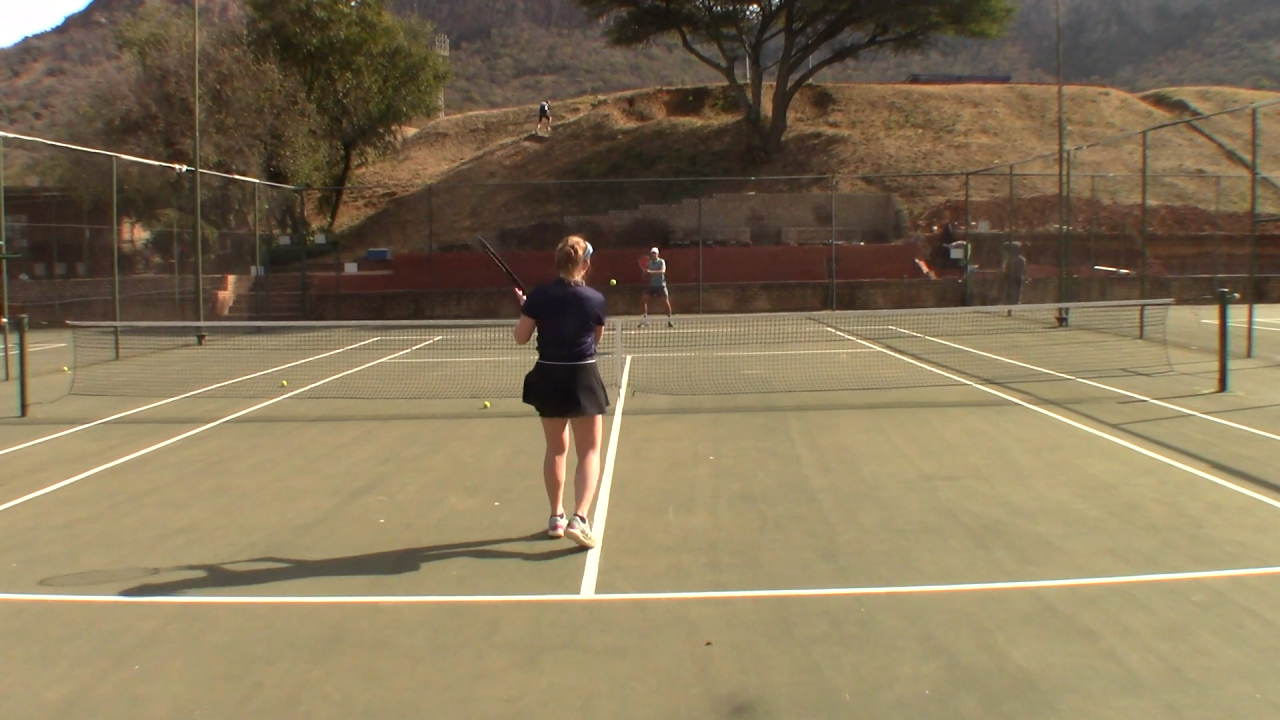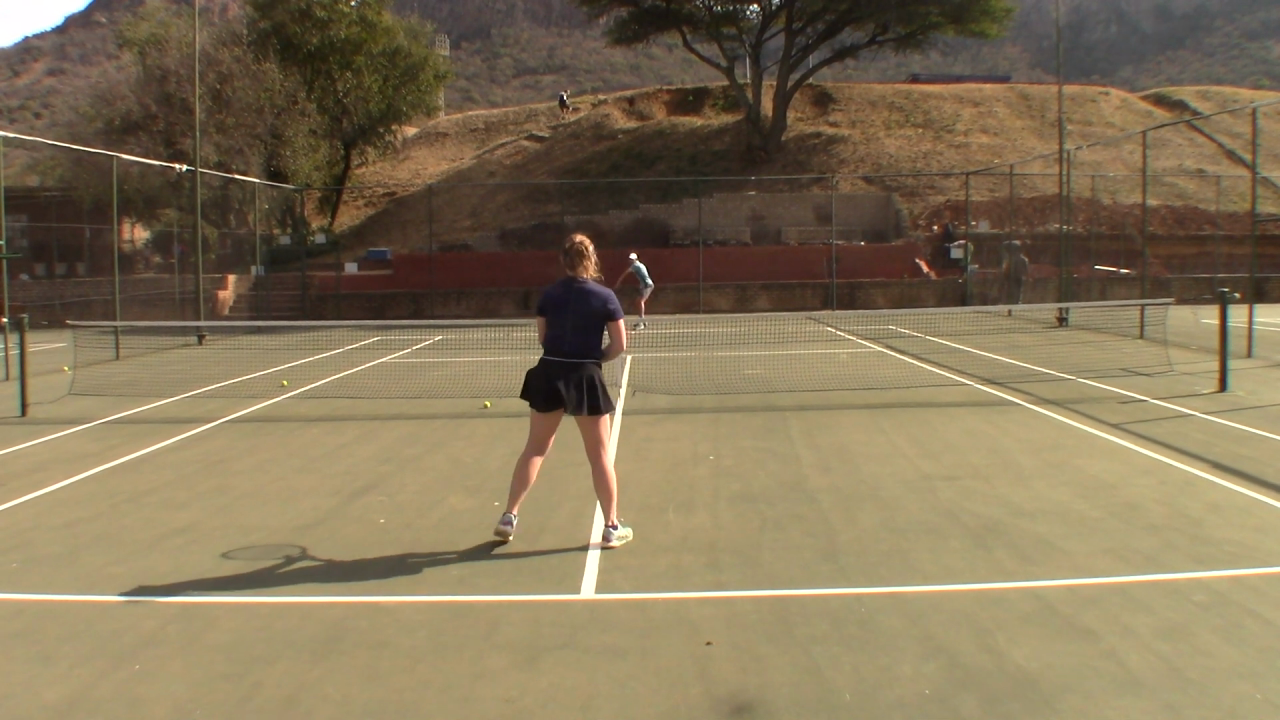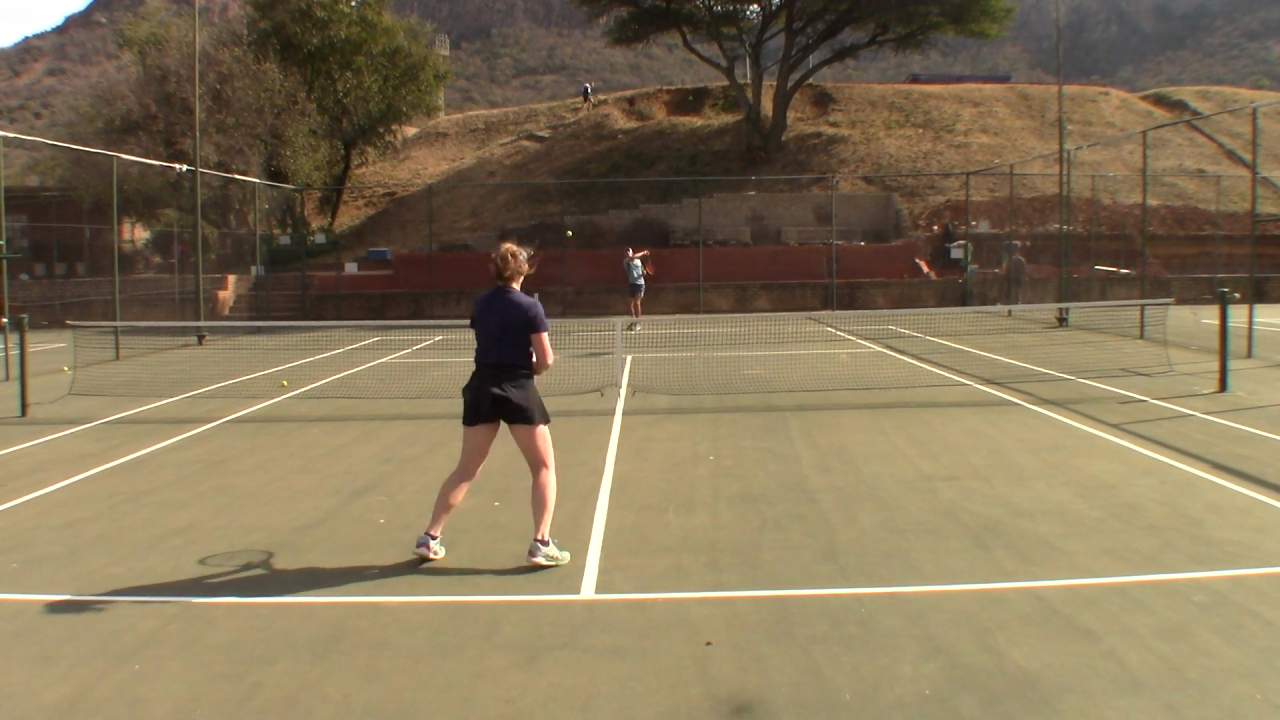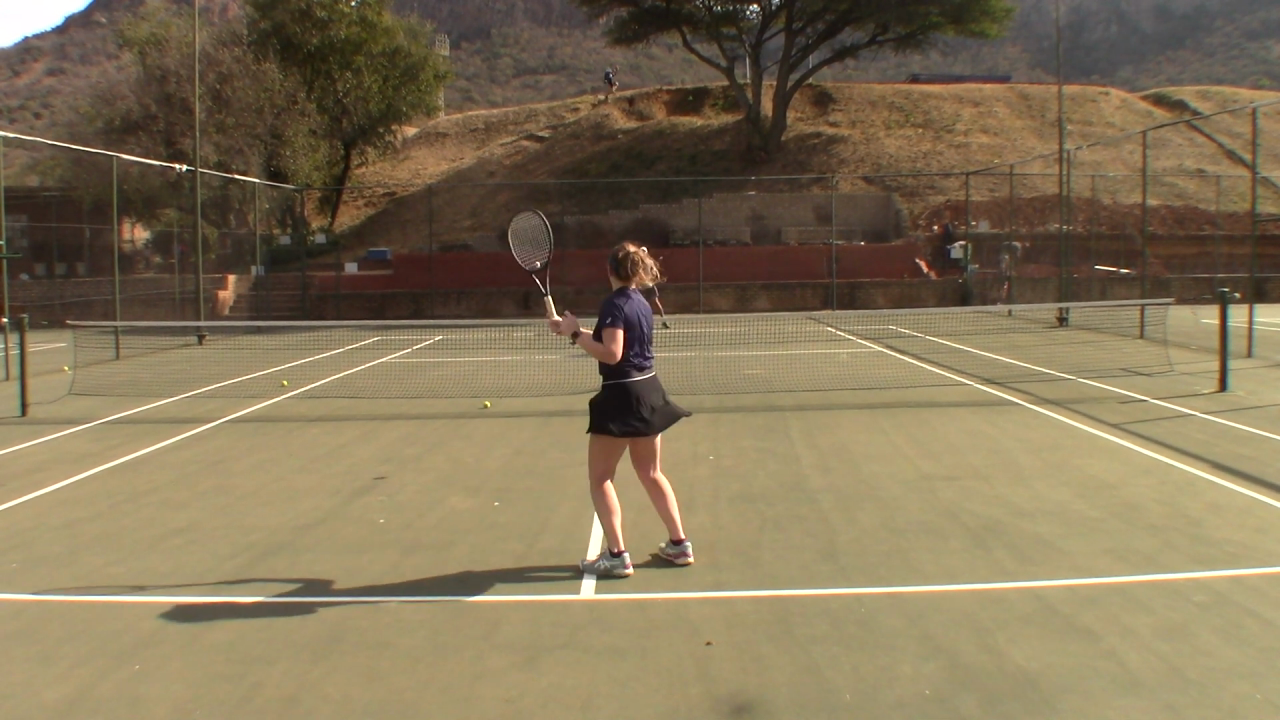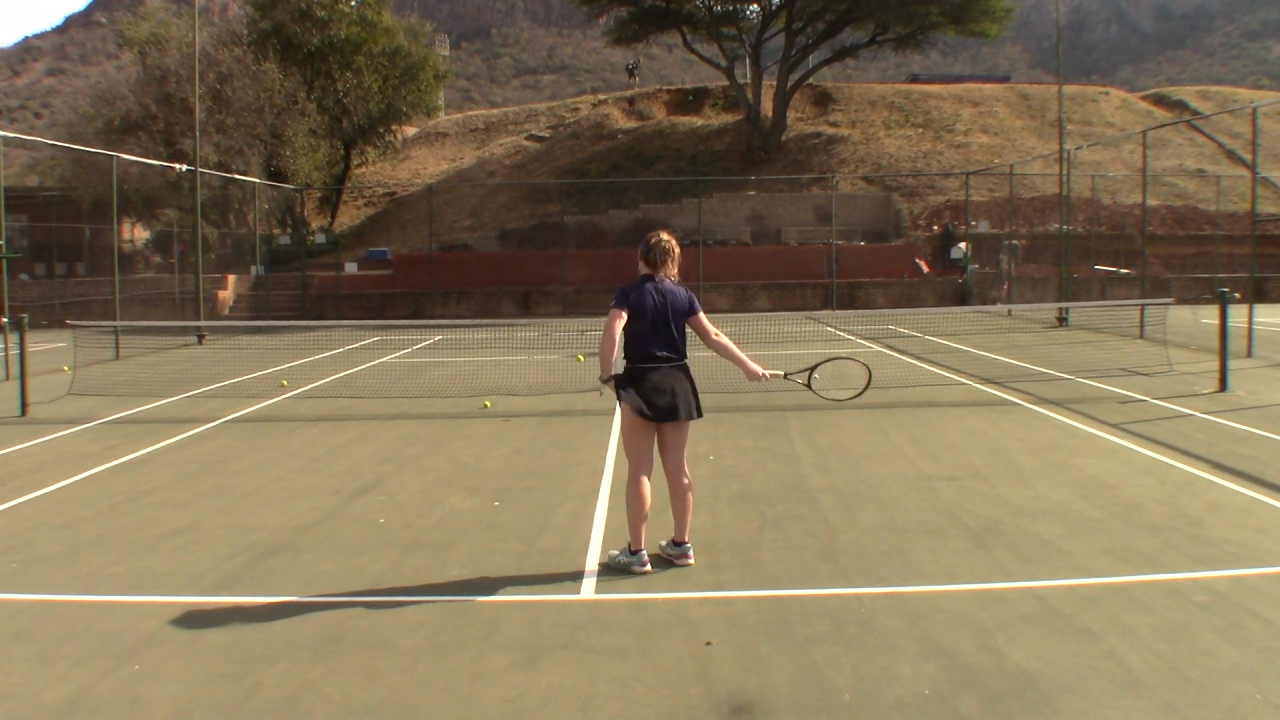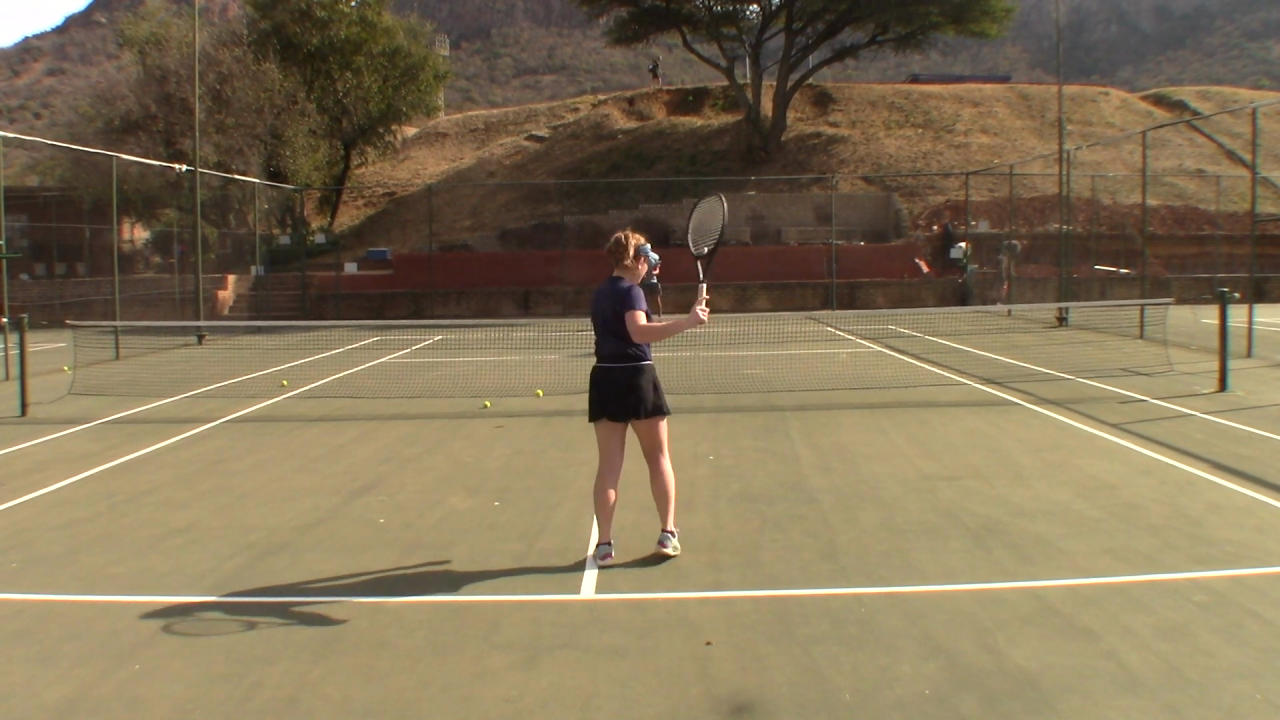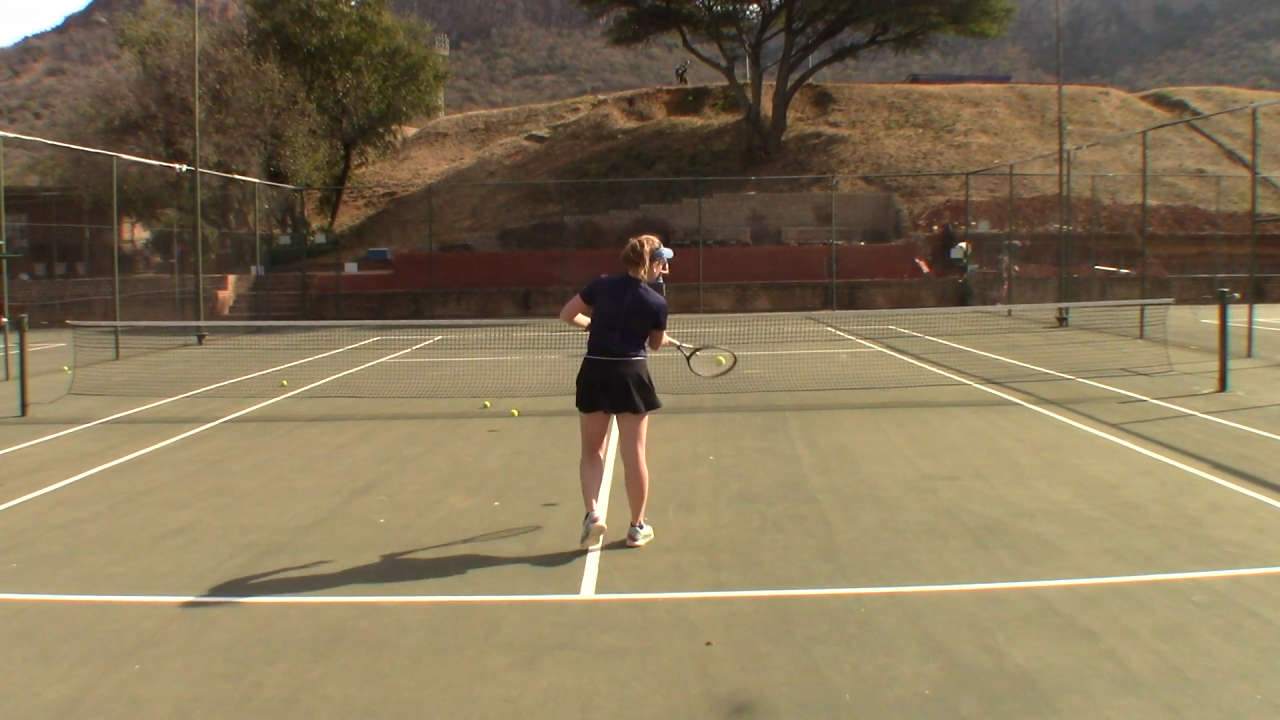
dt=0.7s
person 1, frame 1
left shoulder: (539, 295)
right shoulder: (594, 299)
left elbow: (520, 338)
right elbow: (594, 340)
left hip: (547, 378)
right hip: (582, 379)
left knee: (556, 448)
right knee: (589, 452)
left ankle: (556, 517)
right ankle: (579, 519)
person 1, frame 2
left shoulder: (549, 294)
right shoulder: (604, 296)
left elbow: (542, 338)
right elbow: (619, 345)
left hip: (548, 374)
right hip: (585, 378)
left knee: (535, 450)
right knee: (600, 455)
left ankle: (509, 517)
right ankle: (612, 527)
person 1, frame 3
left shoulder: (481, 304)
right shoulder: (530, 306)
right elbow: (546, 361)
left hip: (481, 389)
right hip: (518, 393)
left knee: (466, 470)
right knee: (544, 469)
left ankle: (430, 537)
right ankle: (541, 544)
person 1, frame 4
left shoulder: (614, 304)
right shoulder: (640, 302)
left elbow: (611, 355)
left wrist: (575, 335)
right wrist: (574, 329)
left hip: (621, 397)
right hip: (648, 392)
left knee: (599, 478)
right knee: (651, 474)
left ankle: (617, 556)
right ankle: (680, 543)
person 1, frame 5
left shoulder: (629, 294)
right shoulder: (682, 295)
left elbow: (611, 335)
right elbow: (711, 337)
left wrist: (606, 376)
right wrist: (747, 365)
left hip: (640, 385)
right hip: (676, 384)
left knee: (639, 471)
right knee: (677, 468)
left ankle: (637, 552)
right ankle: (681, 544)
person 1, frame 6
left shoulder: (601, 293)
right shoulder: (630, 291)
right elbow: (639, 333)
right wrist: (686, 321)
left hip: (604, 380)
right hip: (638, 379)
left knee: (609, 466)
right knee: (659, 460)
left ankle: (604, 545)
right ankle: (668, 535)
person 1, frame 7
left shoulder: (602, 285)
right shoulder: (657, 302)
left elbow: (566, 315)
right wrist: (663, 339)
left hip: (595, 373)
right hip: (632, 376)
left knee: (592, 450)
right knee: (634, 454)
left ankle: (592, 512)
right ankle: (637, 526)
